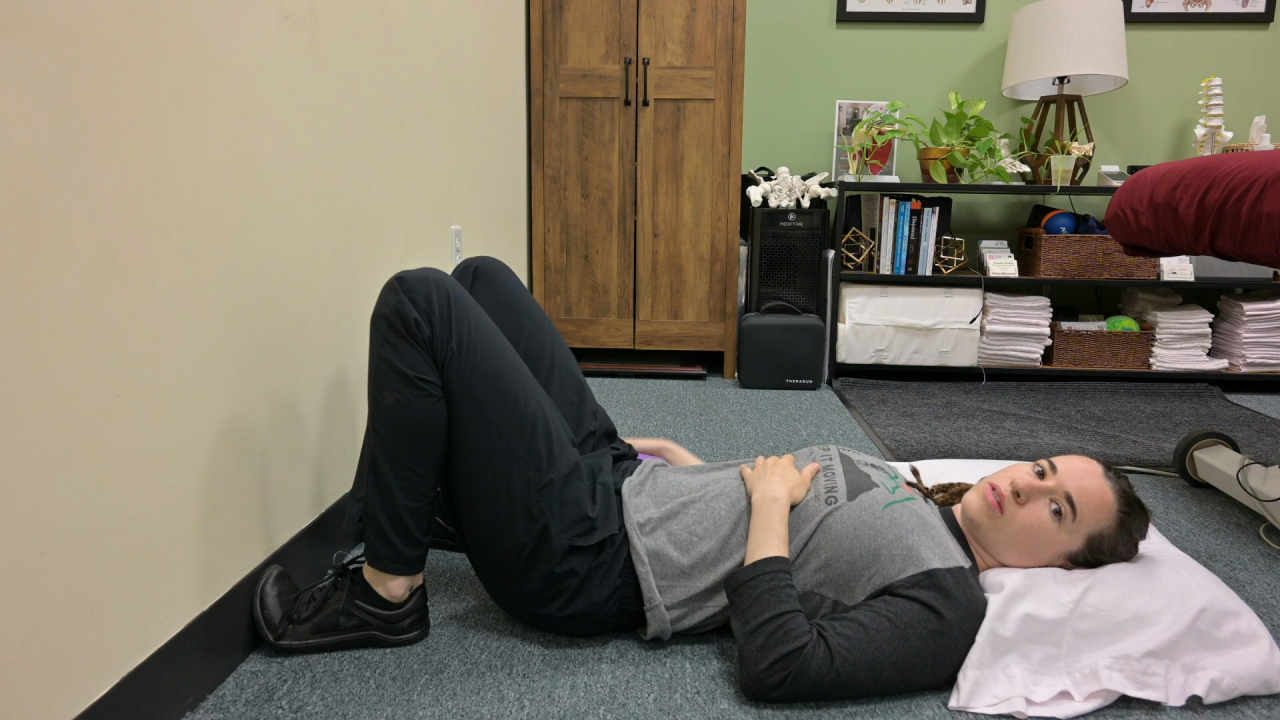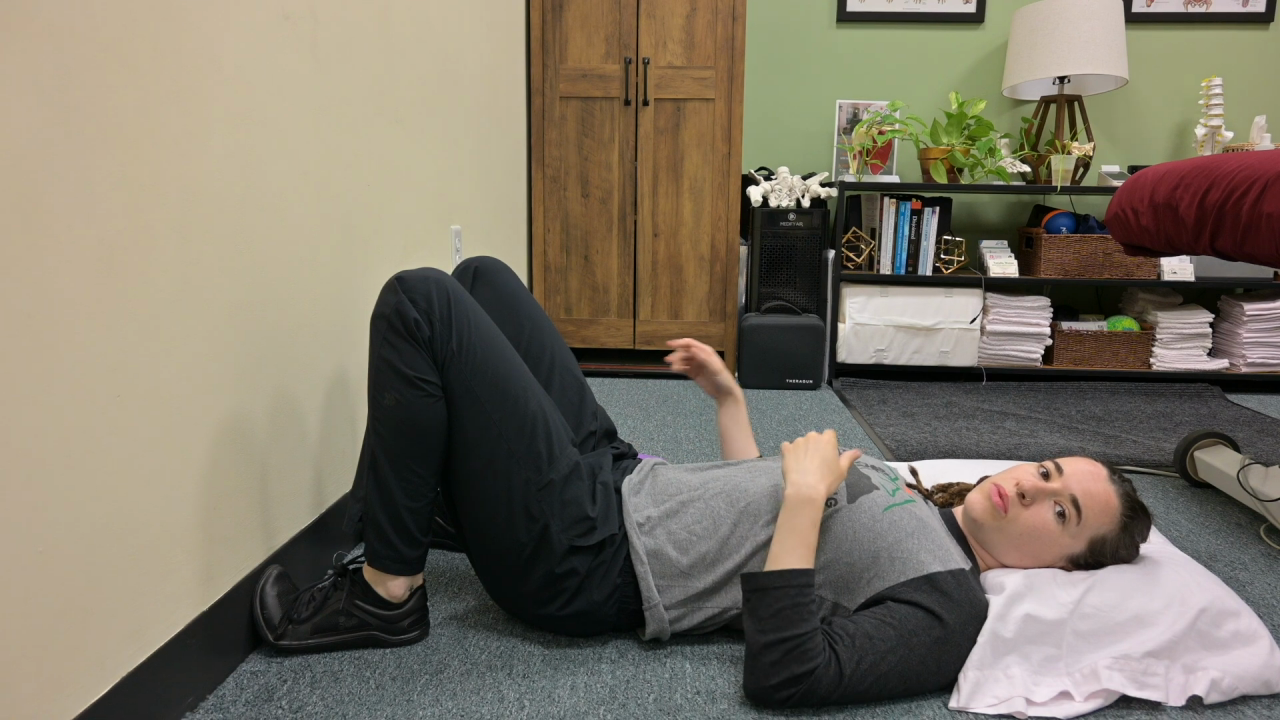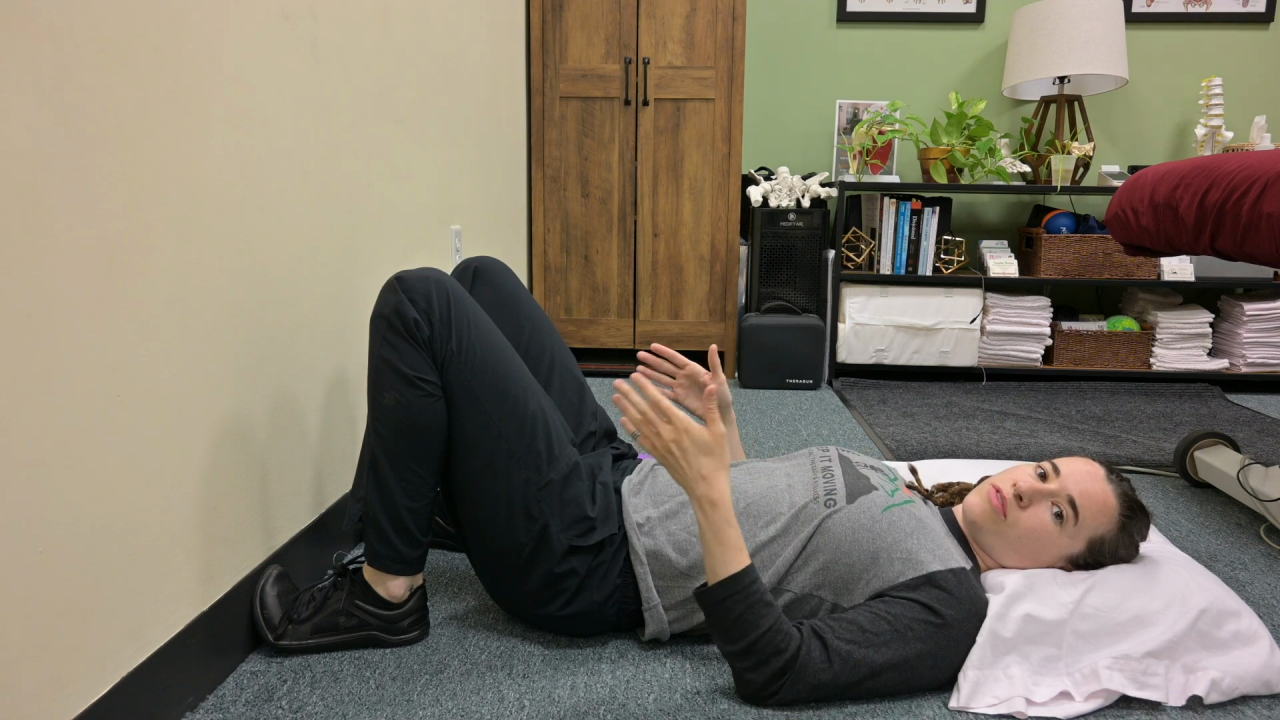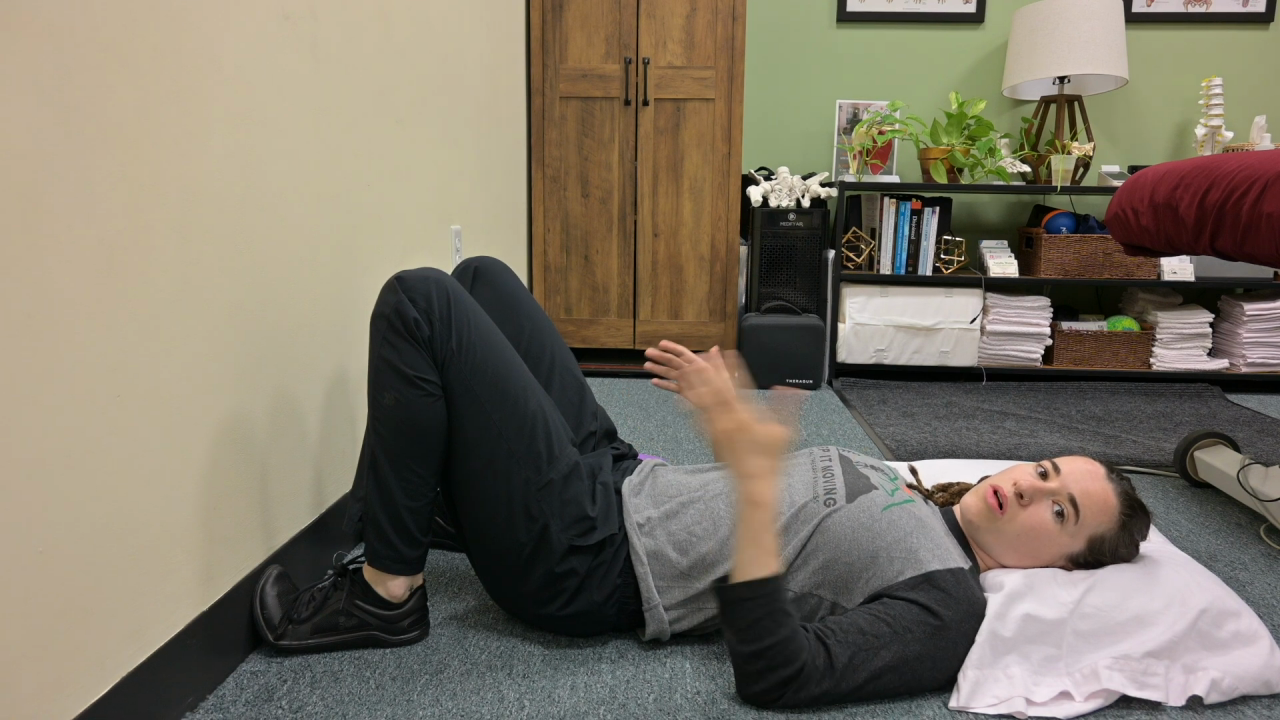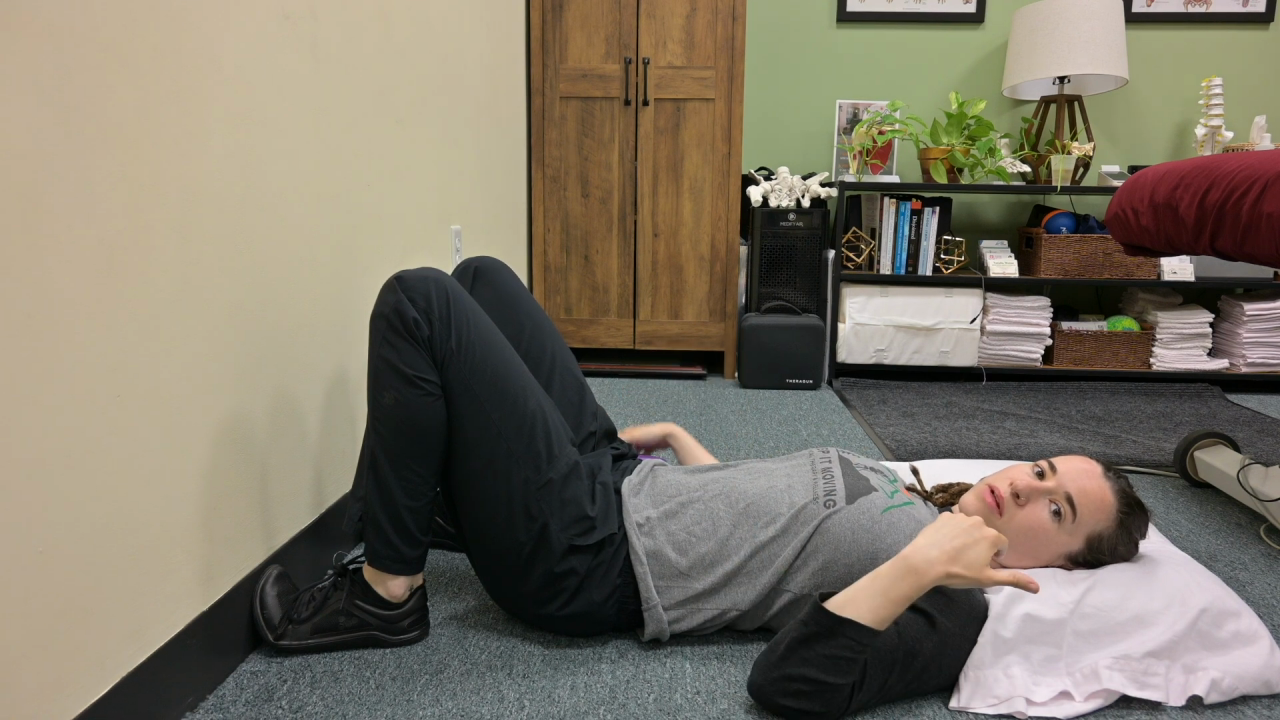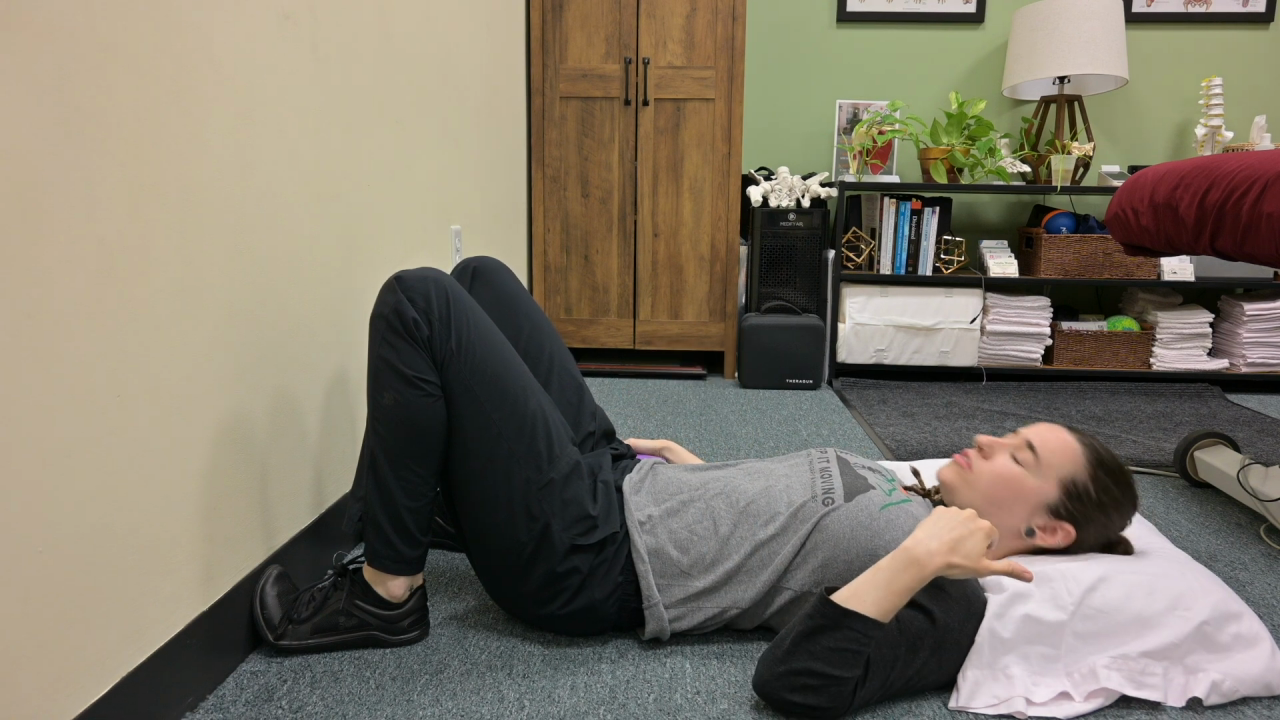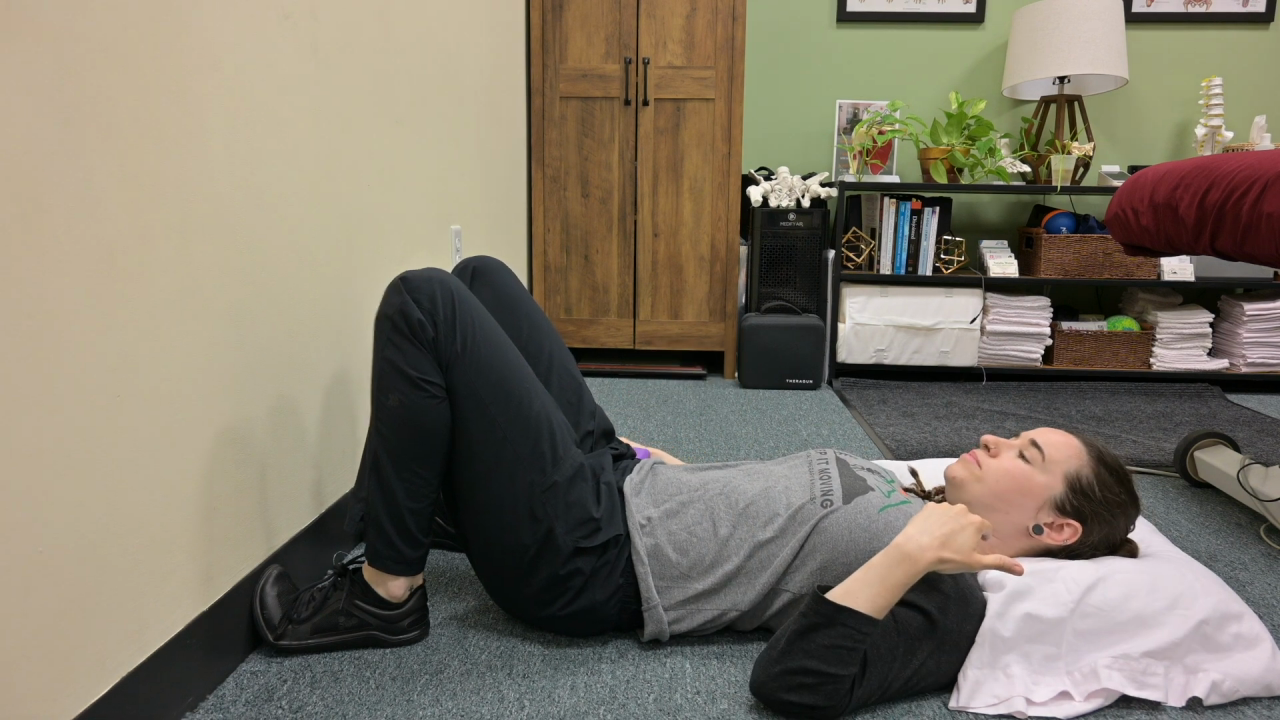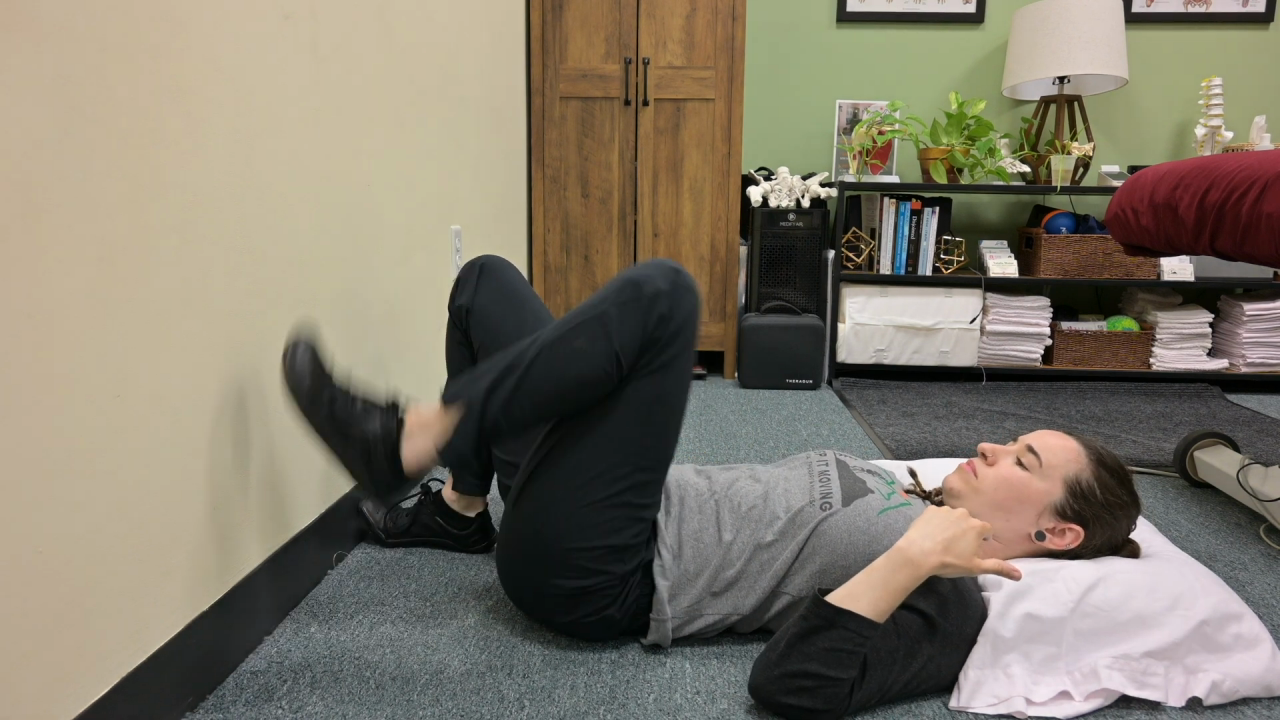
dt=0.5s
person 1, frame 1
left shoulder: (948, 603)
right shoulder: (910, 501)
left elbow: (774, 664)
left wrist: (770, 503)
right wrist: (677, 455)
left hip: (584, 559)
right hip: (621, 484)
left knee: (420, 303)
right knee: (479, 278)
left ankle: (382, 595)
right ankle: (441, 503)
person 1, frame 2
left shoulder: (949, 604)
right shoulder: (909, 495)
left elbow: (781, 675)
left wrist: (806, 492)
right wrist: (728, 398)
left hip: (581, 555)
right hip: (620, 480)
left knee: (419, 301)
right knee: (479, 278)
left ankle: (384, 593)
right ankle: (438, 504)
person 1, frame 3
left shoulder: (949, 604)
right shoulder: (912, 498)
left elbow: (772, 669)
left wrist: (705, 489)
right wrist: (720, 421)
left hip: (582, 559)
right hip: (617, 482)
left knee: (419, 302)
right knee: (480, 278)
left ankle: (383, 595)
right ankle: (441, 501)
person 1, frame 4
left shoulder: (947, 601)
right shoulder: (907, 496)
left elbow: (769, 670)
left wrist: (757, 488)
right wrist: (724, 411)
left hip: (582, 556)
right hip: (619, 481)
left knee: (417, 303)
right knee: (479, 279)
left ankle: (382, 596)
right ankle: (444, 502)
person 1, frame 5
left shoulder: (945, 609)
right shoulder: (902, 489)
left wrist: (920, 566)
right wrist: (676, 437)
left hip: (583, 559)
right hip: (619, 484)
left knee: (419, 302)
right knee: (480, 278)
left ankle: (384, 594)
right ankle: (442, 500)
person 1, frame 6
left shoulder: (946, 601)
right shoulder: (907, 493)
left wrist: (920, 557)
right wrist: (679, 458)
left hip: (582, 555)
right hip: (621, 486)
left knee: (419, 302)
right knee: (479, 279)
left ankle: (386, 595)
right ankle: (444, 499)
person 1, frame 7
left shoulder: (945, 598)
right shoulder: (904, 491)
left wrist: (912, 554)
left hip: (582, 561)
right hip: (619, 489)
left knee: (426, 305)
right knee: (479, 279)
left ankle: (383, 595)
right ankle: (451, 500)
person 1, frame 8
left shoulder: (947, 605)
right shoulder: (904, 494)
left wrist: (912, 558)
left hip: (589, 573)
right hip: (656, 511)
left knee: (661, 292)
right knee: (485, 281)
left ankle: (415, 440)
right ankle: (459, 508)
